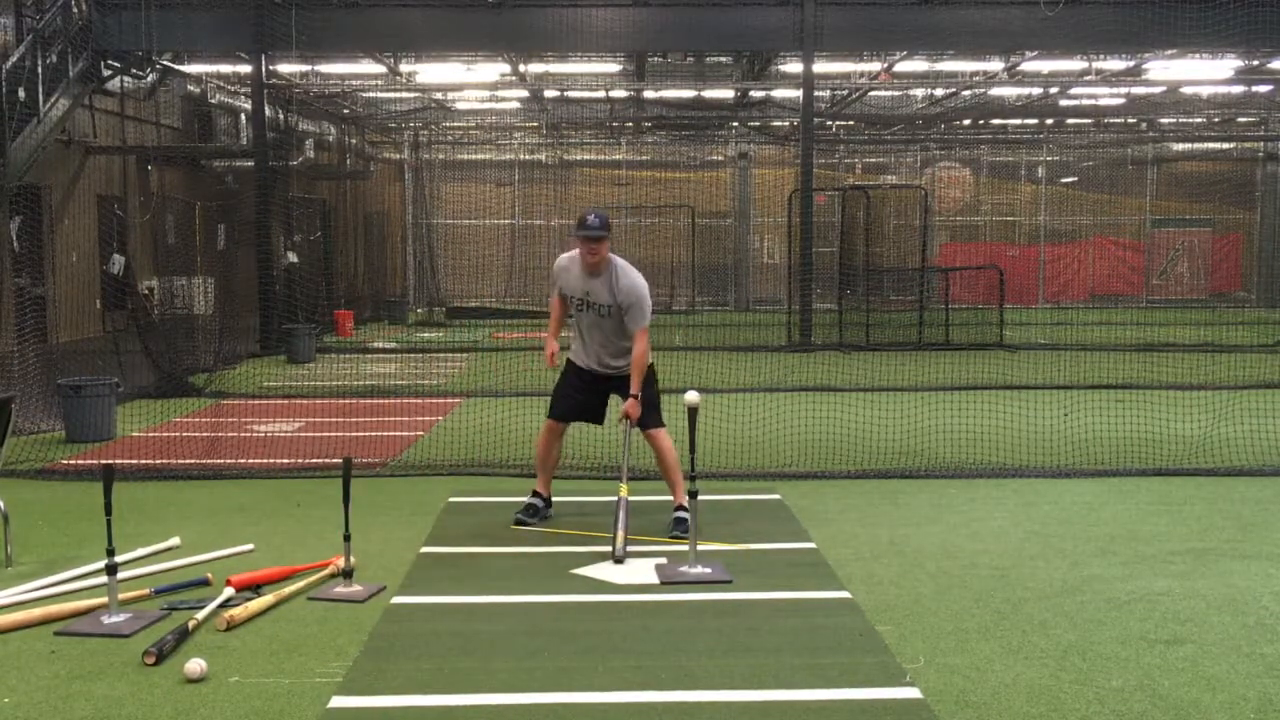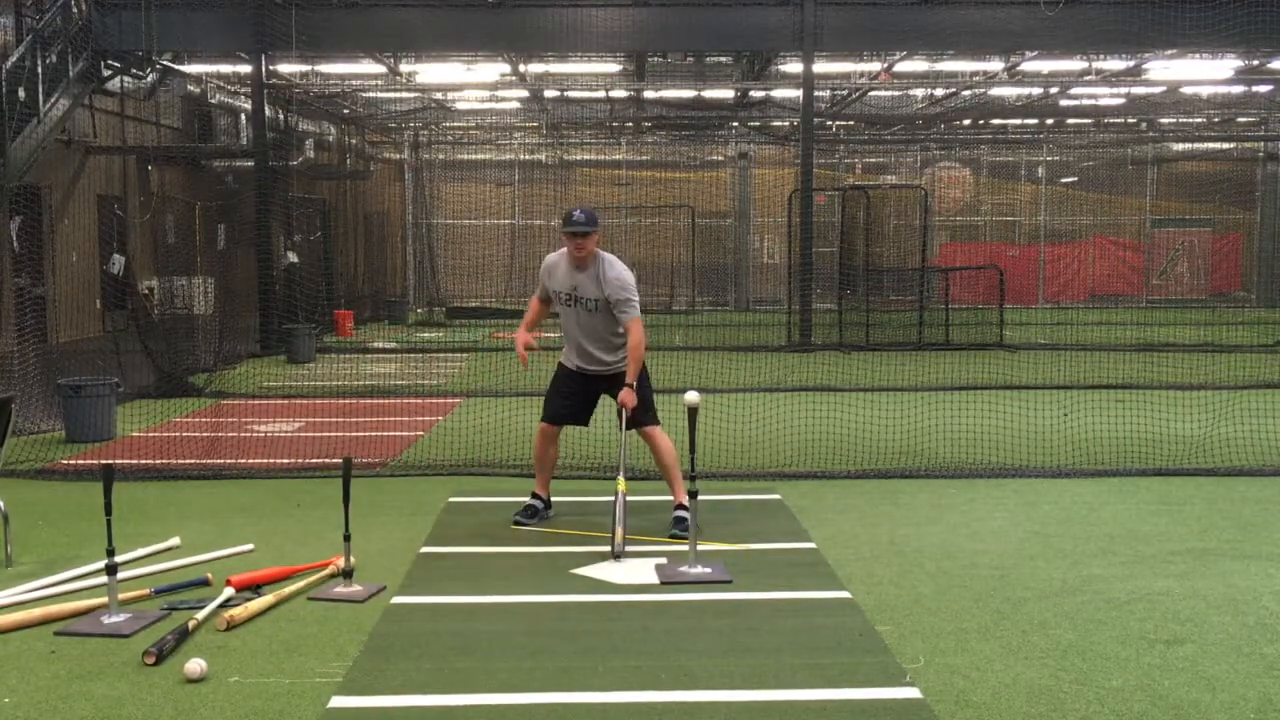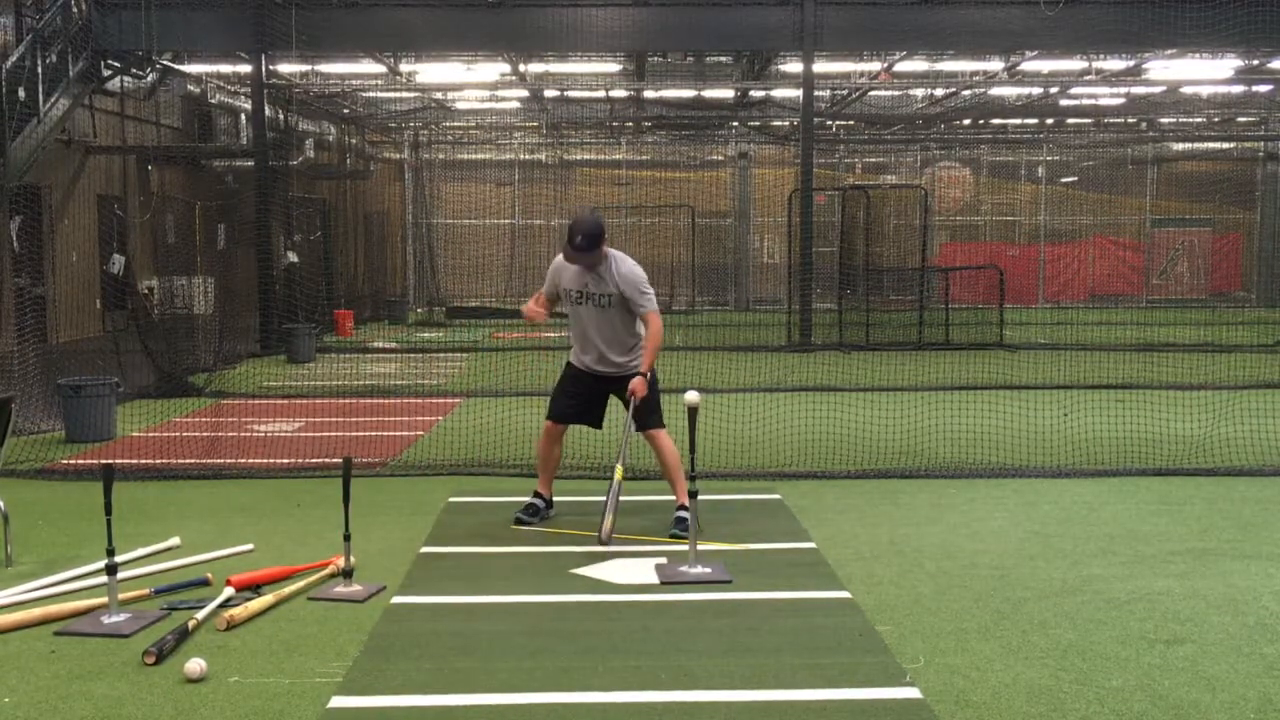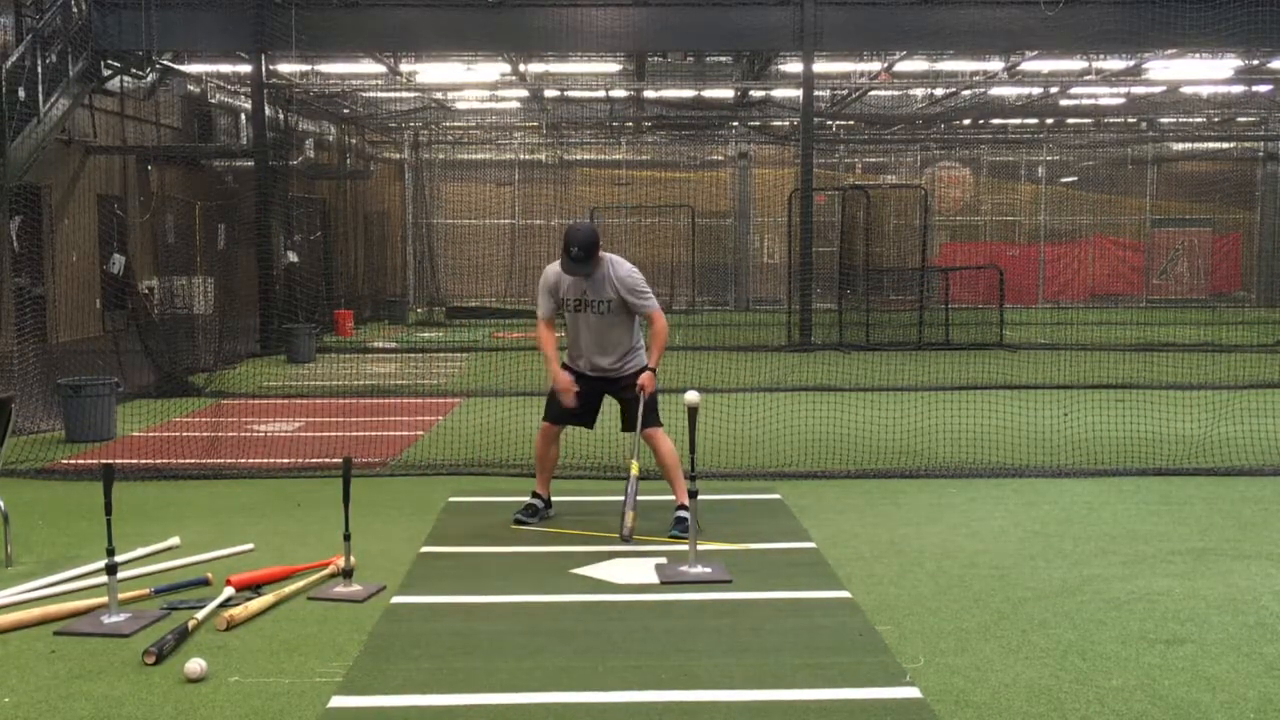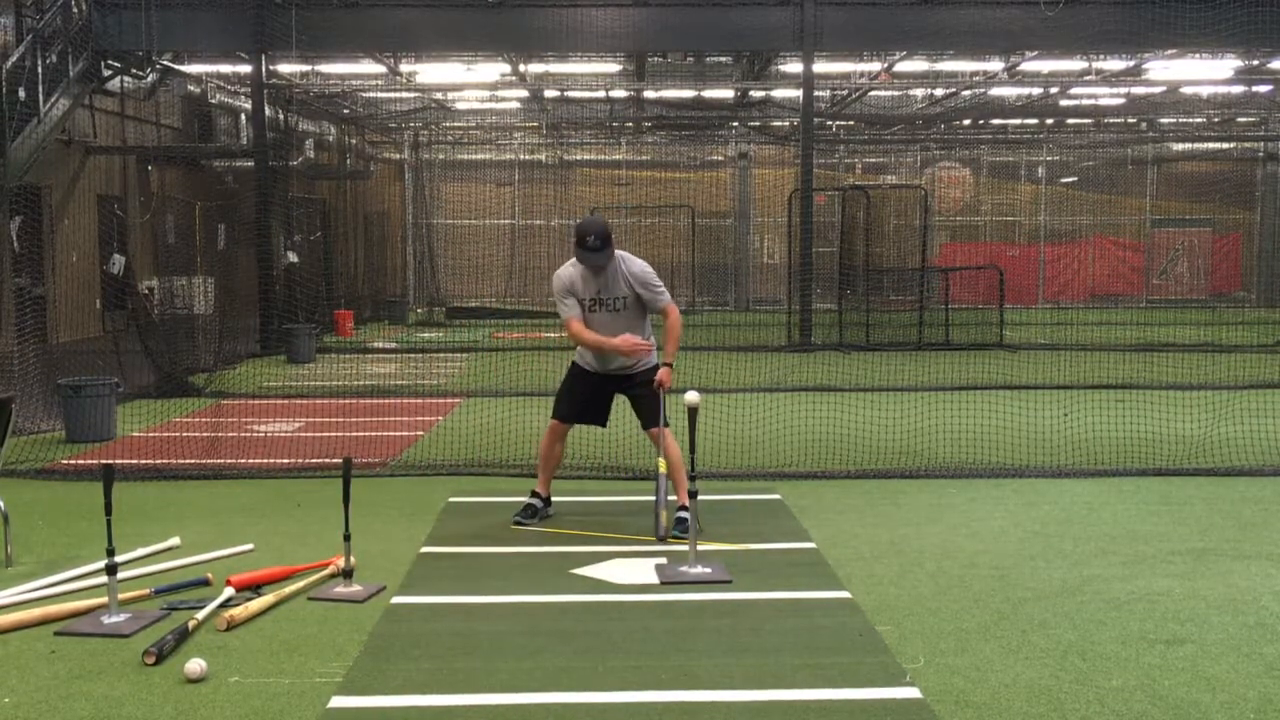
dt=0.3s
person 1, frame 1
left shoulder: (631, 282)
right shoulder: (563, 266)
left elbow: (641, 342)
left wrist: (634, 395)
right wrist: (552, 337)
left hip: (629, 367)
right hip: (583, 363)
left knee: (655, 432)
right knee: (553, 425)
left ankle: (682, 507)
right ankle: (541, 498)
person 1, frame 2
left shoulder: (616, 275)
right shoulder: (552, 265)
left elbow: (635, 331)
right elbow: (541, 298)
left wrist: (629, 385)
right wrist: (524, 330)
left hip: (620, 366)
right hip: (574, 365)
left knee: (650, 430)
right knee: (547, 429)
left ankle: (682, 505)
right ankle: (540, 499)
person 1, frame 3
left shoulder: (627, 272)
right shoulder: (561, 266)
left elbow: (655, 324)
right elbow: (546, 298)
left wrist: (642, 374)
right wrist: (531, 306)
left hip: (630, 367)
right hip: (582, 365)
left knee: (655, 432)
right knee: (552, 427)
left ankle: (684, 506)
right ankle: (542, 498)
person 1, frame 4
left shoulder: (624, 274)
right shoulder: (552, 276)
left elbow: (658, 321)
right elbow: (545, 325)
left wrist: (651, 369)
right wrist: (555, 370)
left hip: (629, 367)
right hip: (579, 366)
left knee: (652, 432)
right knee: (549, 428)
left ankle: (683, 506)
right ankle: (541, 499)
person 1, frame 5
left shoulder: (636, 270)
right shoulder: (564, 277)
left elbow: (672, 314)
right elbow: (576, 330)
left wrist: (667, 364)
right wrist: (614, 344)
left hip: (640, 366)
right hip: (590, 365)
left knee: (660, 432)
right knee: (557, 426)
left ankle: (684, 507)
right ankle: (540, 498)
